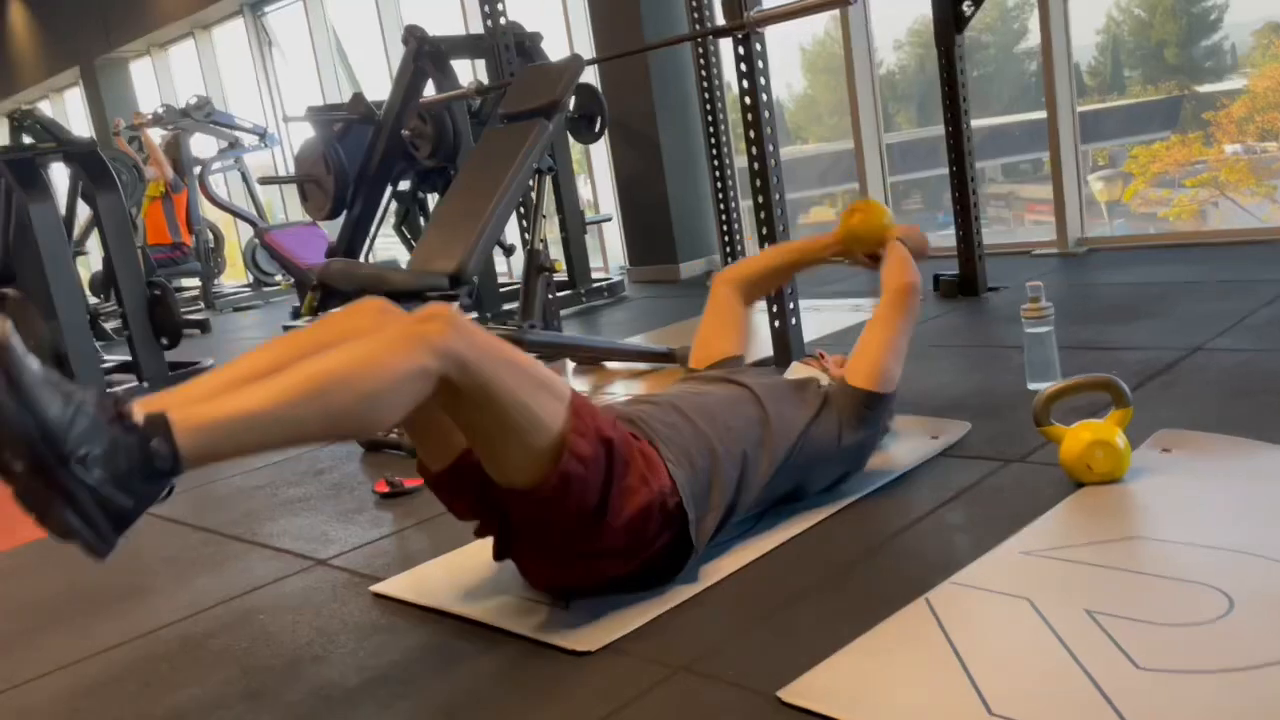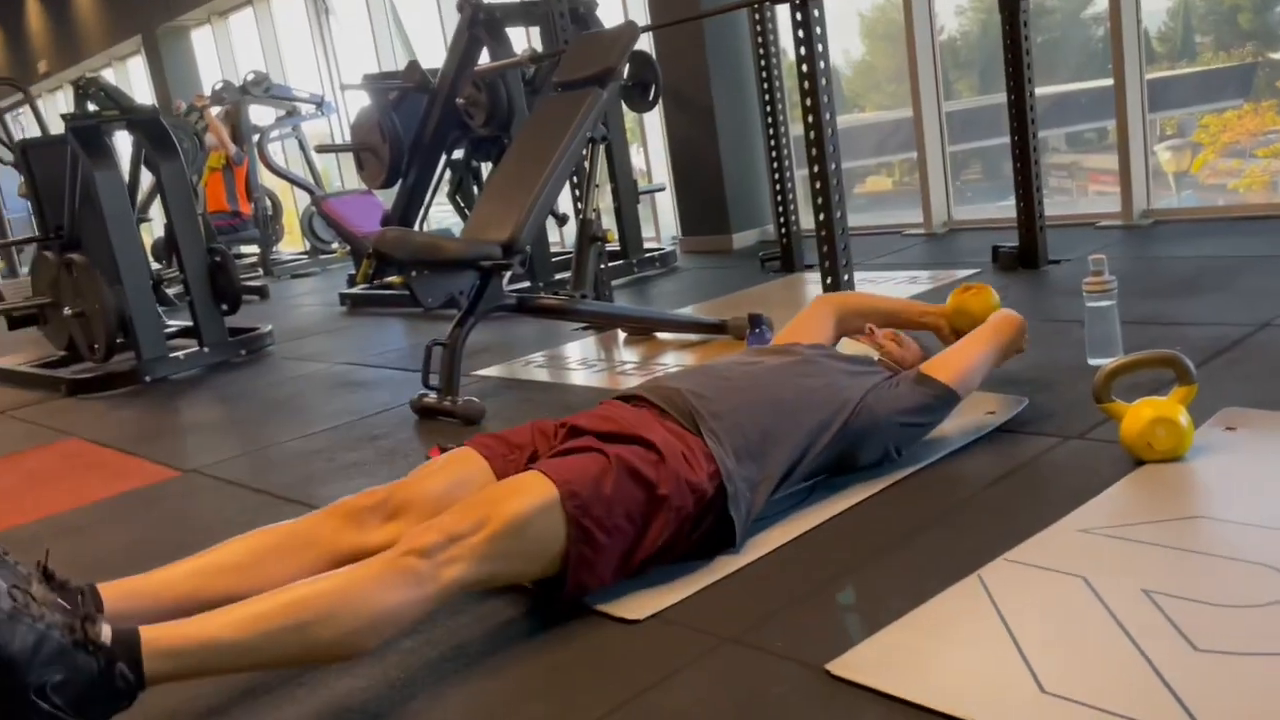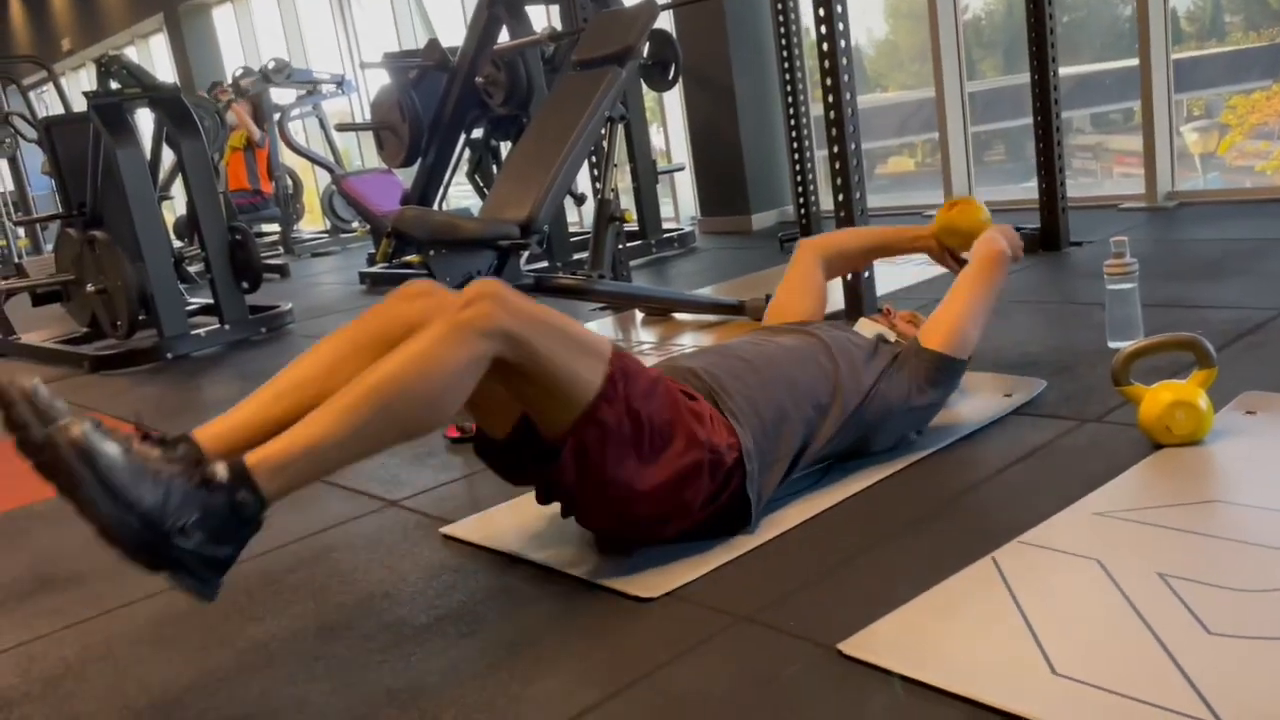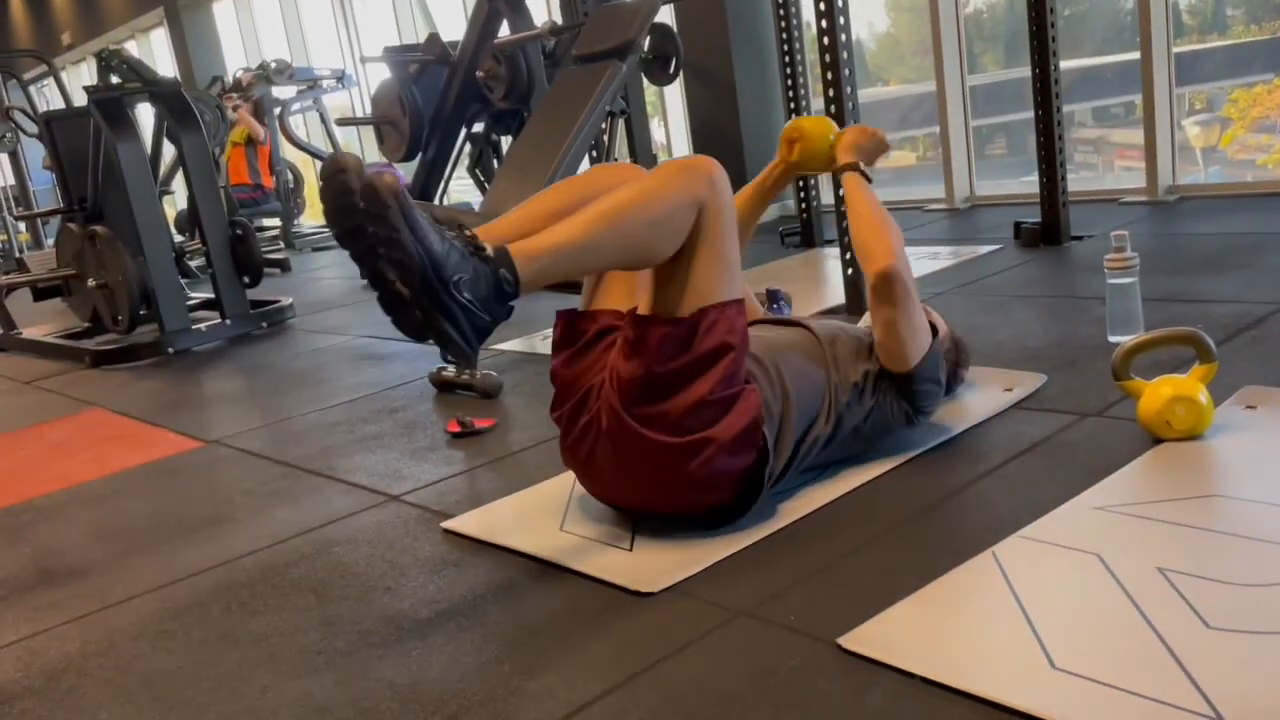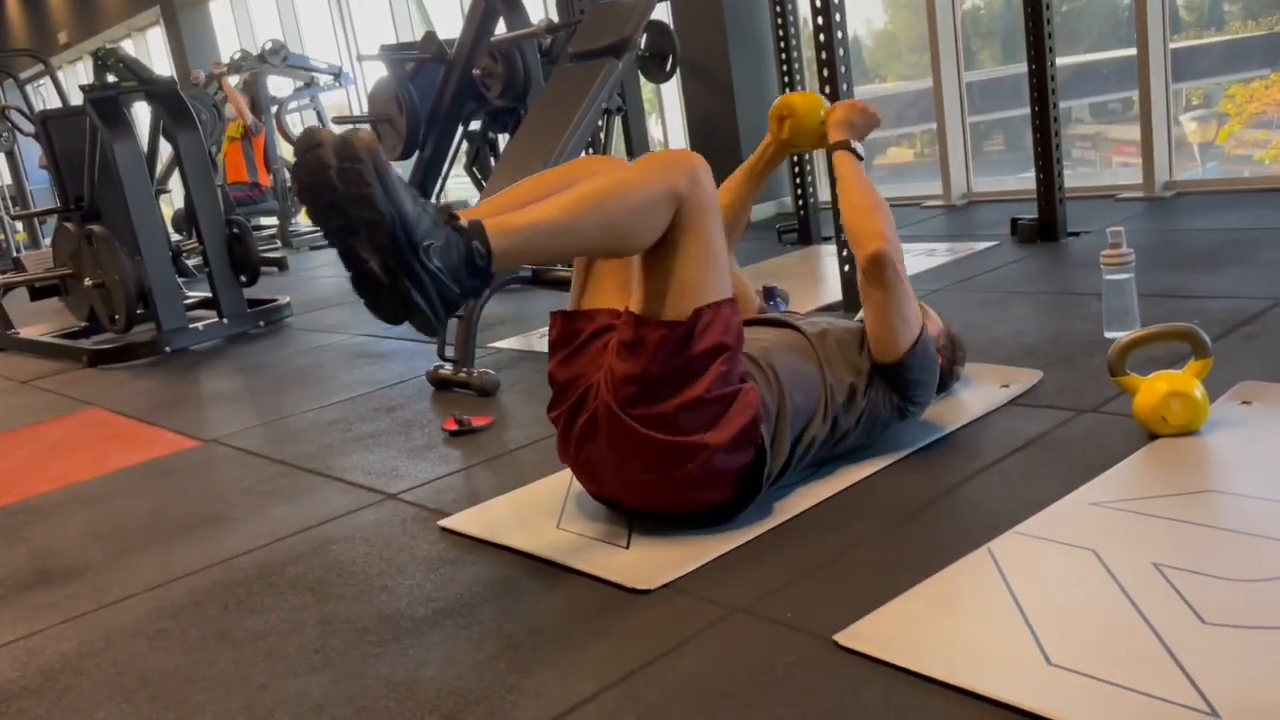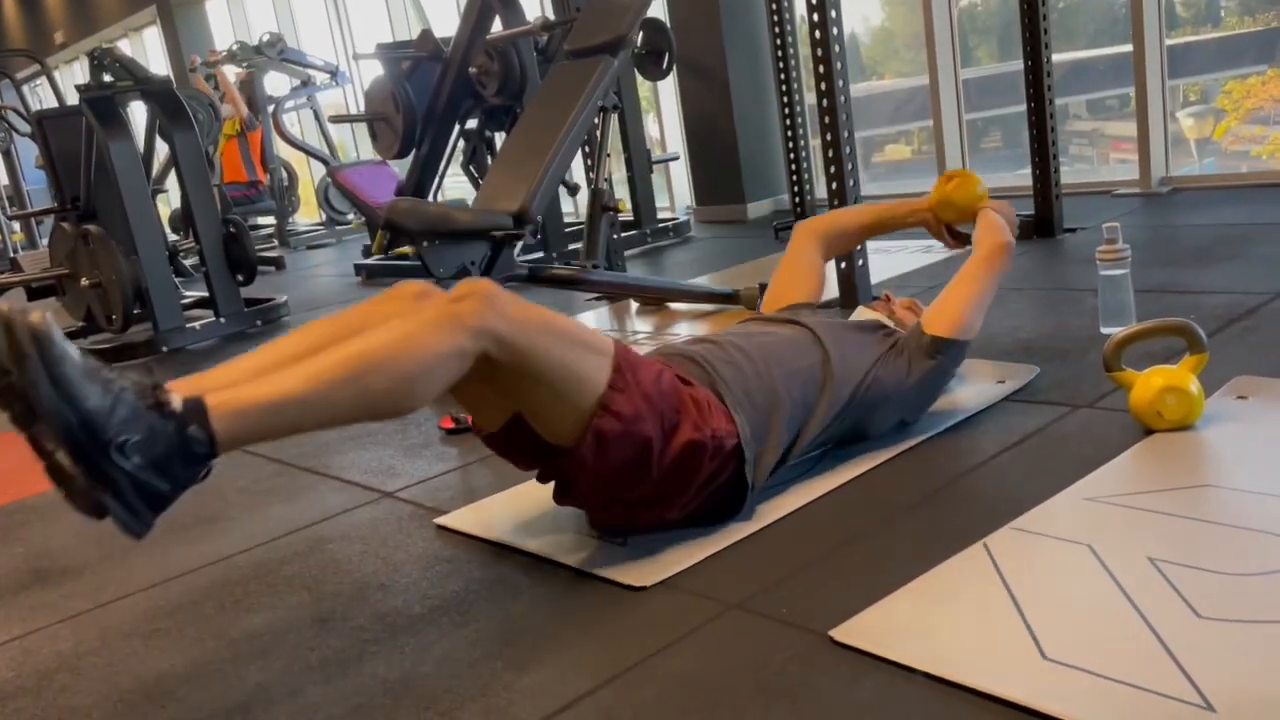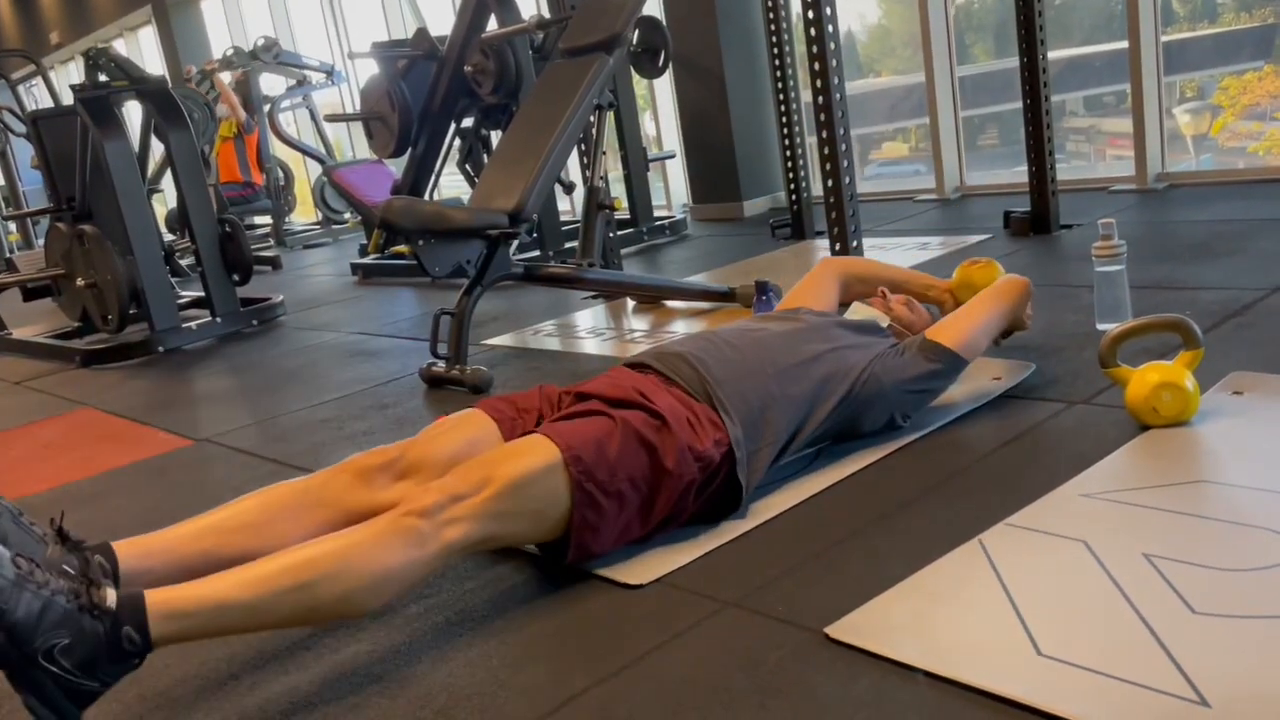
dt=0.5s
person 1, frame 1
left shoulder: (834, 427)
right shoulder: (734, 383)
left elbow: (898, 304)
right elbow: (732, 286)
left wrist: (894, 250)
right wrist: (836, 242)
left hip: (632, 515)
right hip: (547, 503)
left knee: (437, 335)
right knee: (372, 318)
left ankle: (133, 456)
right ankle: (115, 431)
person 1, frame 2
left shoulder: (891, 403)
right shoulder: (810, 360)
left elbow: (1001, 337)
right elbow: (831, 299)
left wrist: (1002, 324)
right wrist: (939, 308)
left hip: (680, 471)
right hip: (610, 425)
left knee: (439, 556)
right knee: (378, 516)
right ankle: (90, 613)
person 1, frame 3
left shoulder: (900, 384)
right shoulder: (813, 338)
left elbow: (971, 300)
right elbow: (814, 249)
left wrist: (991, 246)
right wrist: (920, 232)
left hip: (689, 462)
right hip: (620, 424)
left knee: (488, 307)
right knee: (415, 304)
left ankle: (222, 506)
right ankle: (185, 462)
person 1, frame 4
left shoulder: (908, 381)
right shoulder: (799, 337)
left elbow: (890, 274)
right elbow: (711, 251)
left wrist: (853, 172)
right wrist: (784, 169)
left hip: (694, 448)
right hip: (601, 426)
left knee: (697, 178)
right knee: (625, 181)
left ankle: (482, 287)
right ankle: (463, 267)
person 1, frame 5
left shoulder: (902, 380)
right shoulder: (787, 335)
left elbow: (879, 257)
right elbow: (713, 244)
left wrist: (840, 145)
right wrist: (773, 149)
left hip: (689, 446)
right hip: (602, 424)
left knee: (678, 175)
right knee: (605, 172)
left ankle: (455, 261)
right ankle: (443, 249)
person 1, frame 6
left shoulder: (898, 376)
right shoulder: (809, 325)
left elbow: (991, 265)
right elbow: (812, 230)
left wrist: (989, 225)
right wrist: (915, 211)
left hip: (690, 442)
right hip: (631, 396)
left knee: (474, 311)
right knee: (413, 303)
left ankle: (177, 442)
right ankle: (151, 410)
person 1, frame 7
left shoulder: (899, 370)
right shoulder: (821, 323)
left elbow: (1011, 294)
right elbow: (836, 262)
left wrist: (992, 295)
right wrist: (933, 277)
left hip: (683, 438)
right hip: (619, 390)
left knee: (441, 516)
right knee: (383, 475)
left ankle: (110, 630)
right ankle: (99, 571)
